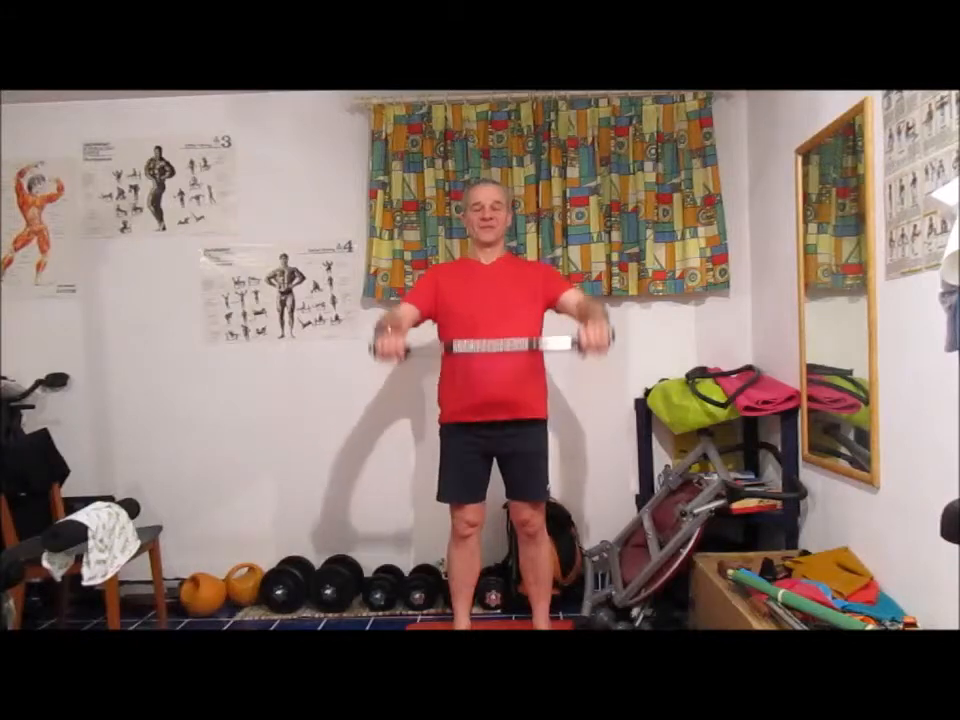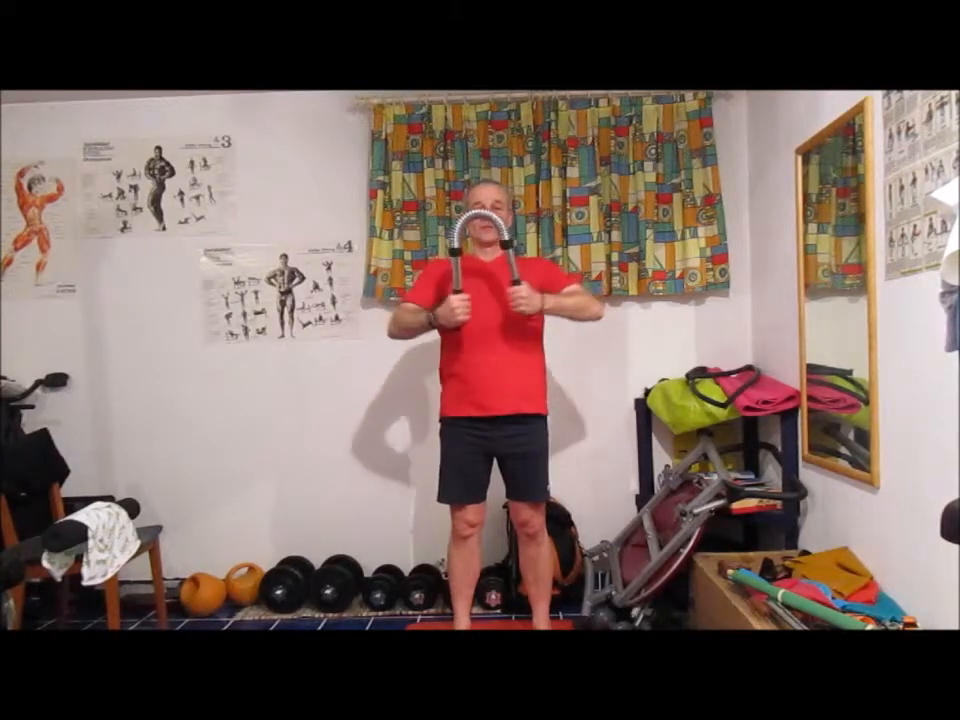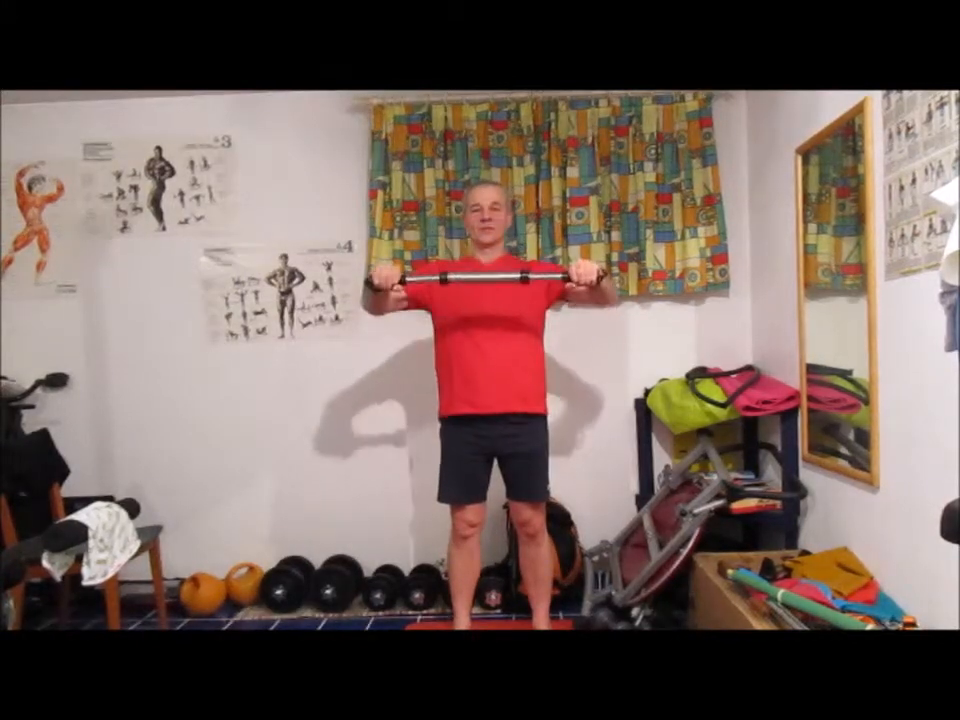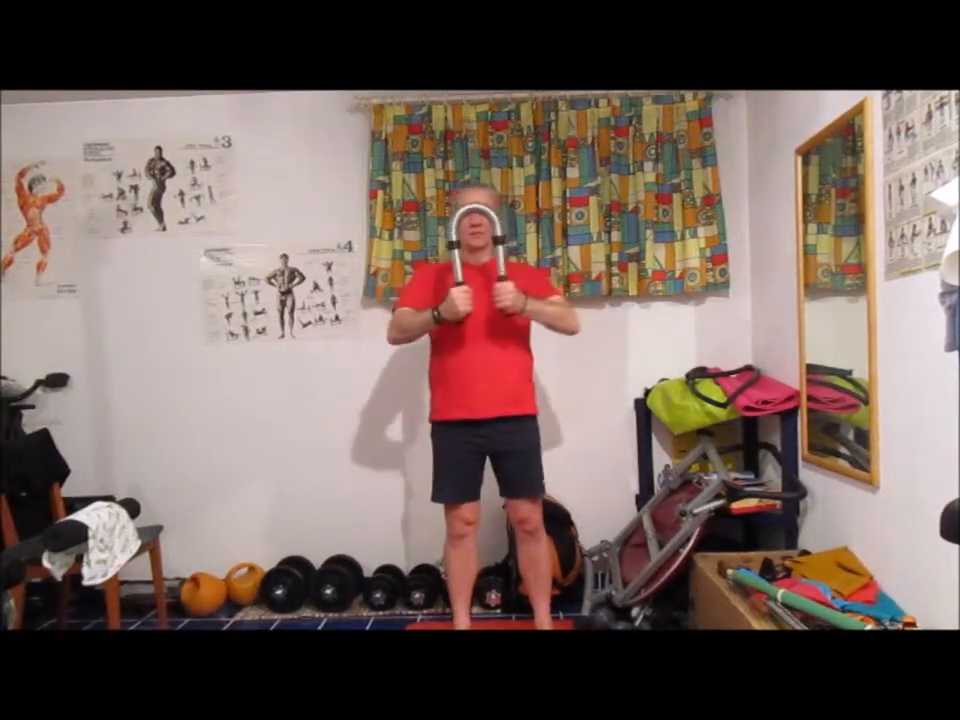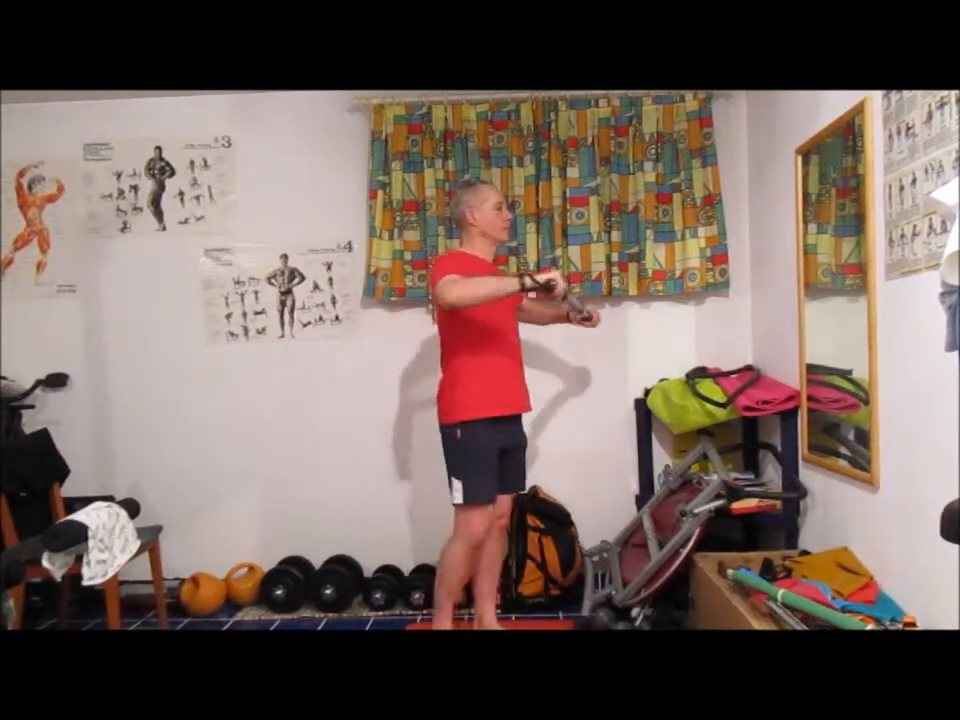
dt=1s
person 1, frame 1
left shoulder: (536, 274)
right shoulder: (440, 277)
left elbow: (580, 302)
right elbow: (402, 315)
left wrist: (595, 319)
right wrist: (388, 330)
left hip: (524, 418)
right hip: (462, 421)
left knee: (530, 523)
right knee: (465, 524)
left ankle: (541, 623)
right ankle: (461, 623)
person 1, frame 2
left shoulder: (538, 269)
right shoulder: (439, 271)
left elbow: (592, 308)
right elbow: (397, 326)
left wrist: (539, 302)
right wrist: (438, 316)
left hip: (524, 418)
right hip: (462, 420)
left knee: (530, 524)
right knee: (464, 525)
left ankle: (541, 623)
right ankle: (460, 623)
person 1, frame 3
left shoulder: (538, 273)
right shoulder: (438, 275)
left elbow: (608, 298)
right elbow: (376, 306)
left wrist: (595, 276)
right wrist: (377, 285)
left hip: (524, 419)
right hip: (462, 421)
left knee: (531, 523)
right knee: (466, 525)
left ankle: (542, 622)
right ankle: (461, 623)
person 1, frame 4
left shoulder: (524, 274)
right shoulder: (430, 275)
left elbow: (570, 323)
right elbow: (396, 331)
left wrist: (522, 304)
right wrist: (444, 312)
left hip: (515, 418)
right hip: (454, 421)
left knee: (528, 521)
right knee: (461, 525)
left ankle: (544, 622)
right ankle: (461, 623)
person 1, frame 5
left shoulder: (491, 274)
right shoulder: (452, 264)
left elbow: (522, 310)
right elbow: (450, 295)
left wrist: (568, 314)
right wrist: (531, 281)
left hip: (506, 416)
right hip: (469, 419)
left knee: (499, 520)
right knee: (470, 528)
left ankle: (487, 619)
right ankle: (441, 626)
